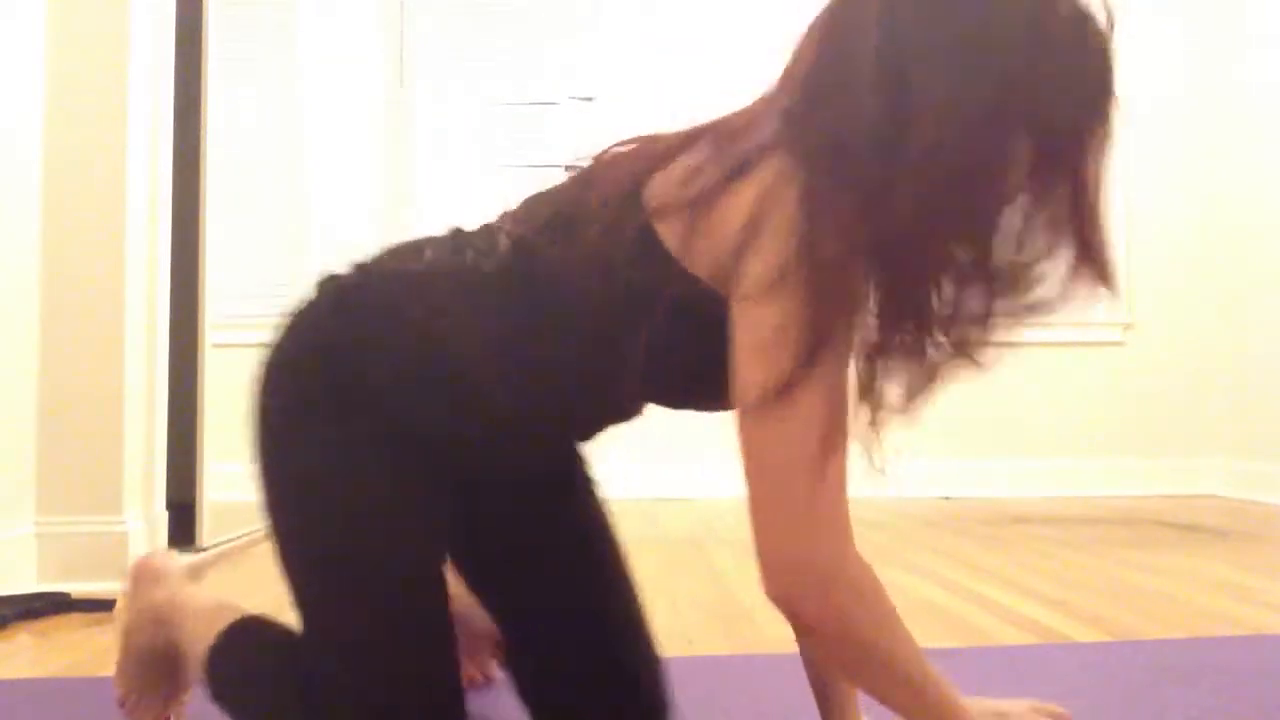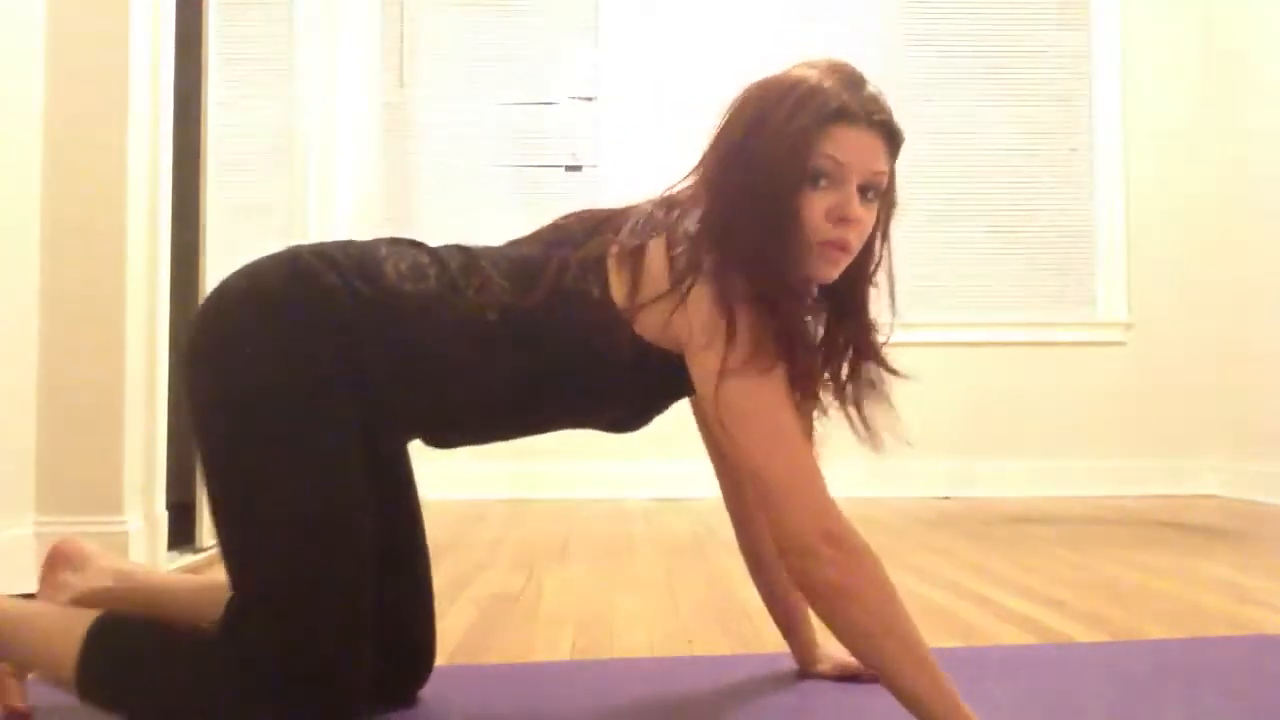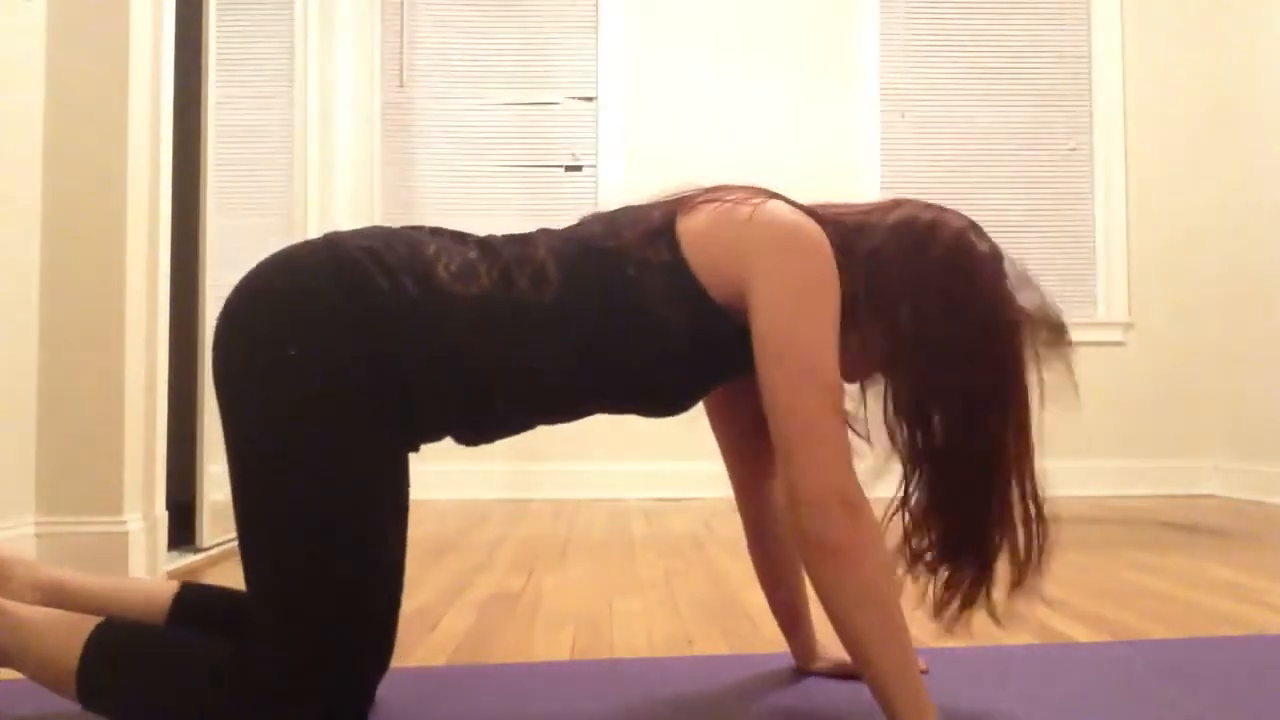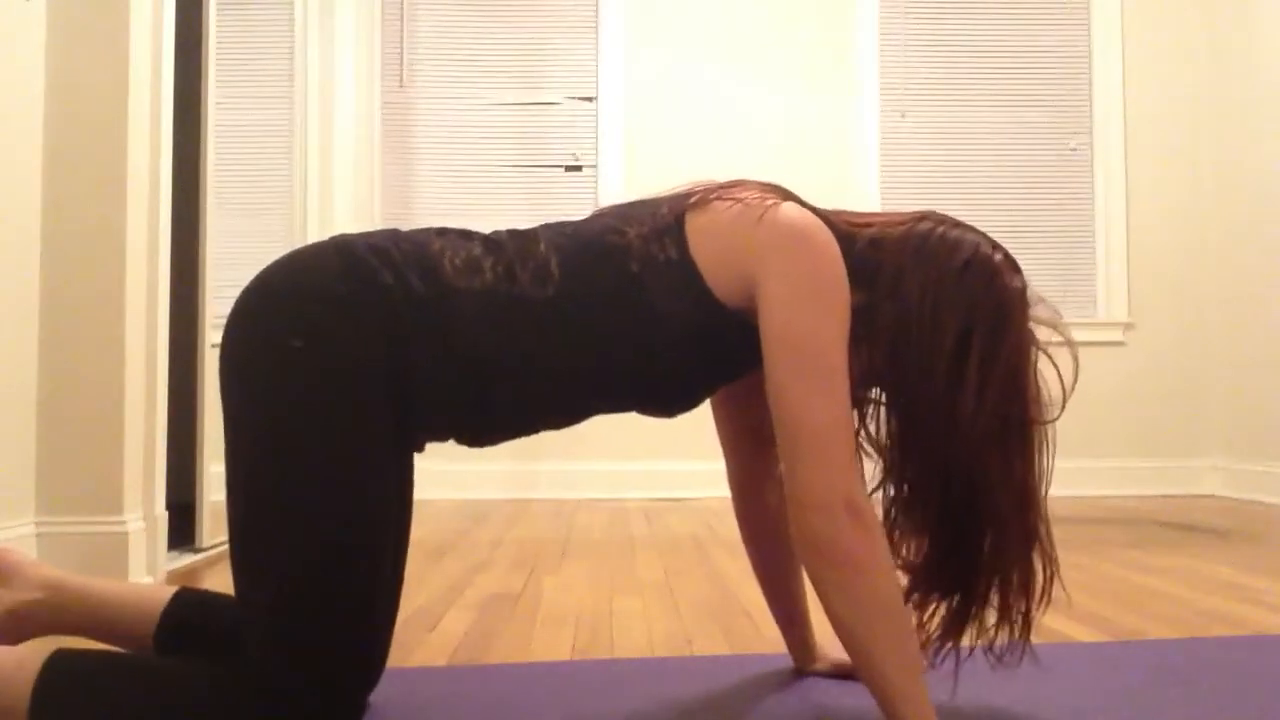
dt=1s
person 1, frame 1
left shoulder: (844, 214)
right shoulder: (791, 205)
left elbow: (810, 531)
right elbow: (807, 569)
left hip: (505, 430)
right hip: (349, 392)
left ankle: (473, 602)
right ankle: (180, 610)
person 1, frame 2
left shoulder: (731, 281)
right shoulder: (709, 282)
left elbow: (753, 494)
right elbow: (820, 544)
left hip: (335, 356)
right hip: (278, 346)
left ankle: (97, 589)
person 1, frame 3
left shoulder: (749, 289)
right shoulder: (791, 251)
left elbow: (763, 486)
right elbow: (826, 511)
left hip: (346, 342)
right hip: (313, 338)
person 1, frame 4
left shoulder: (757, 292)
right shoulder: (796, 251)
left elbow: (762, 487)
right elbow: (830, 514)
left hip: (361, 351)
right hip: (325, 339)
